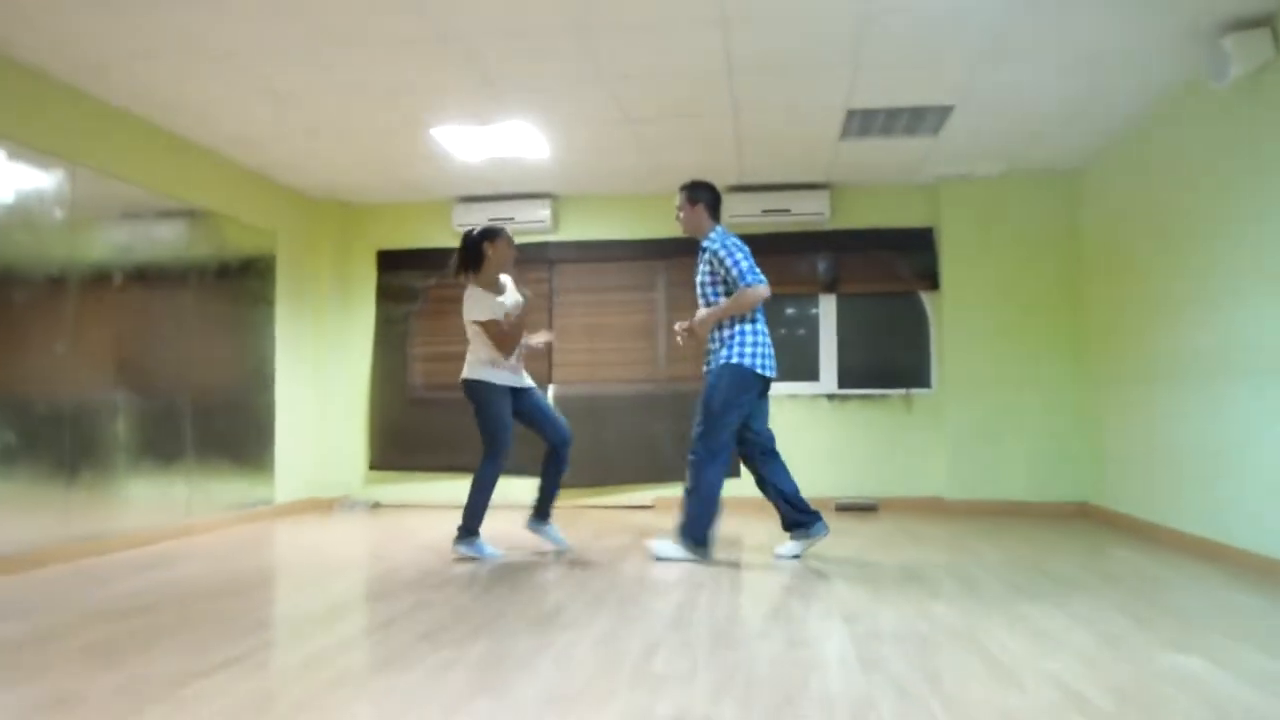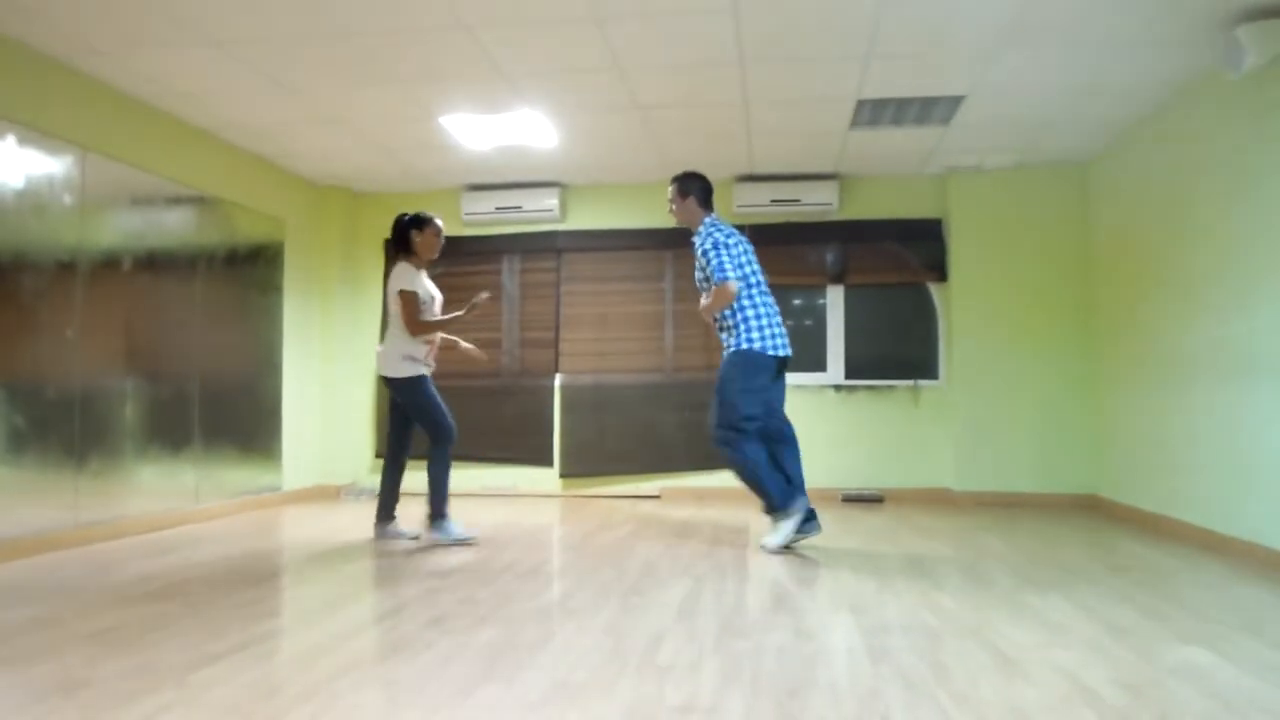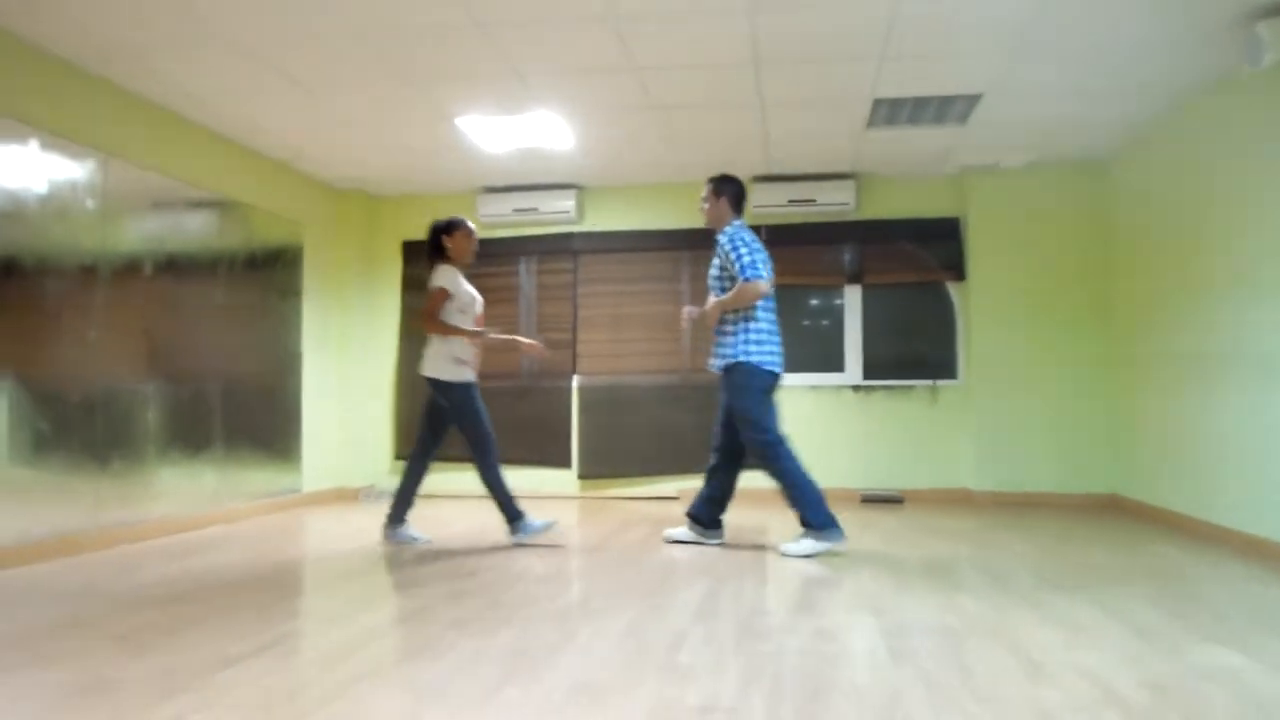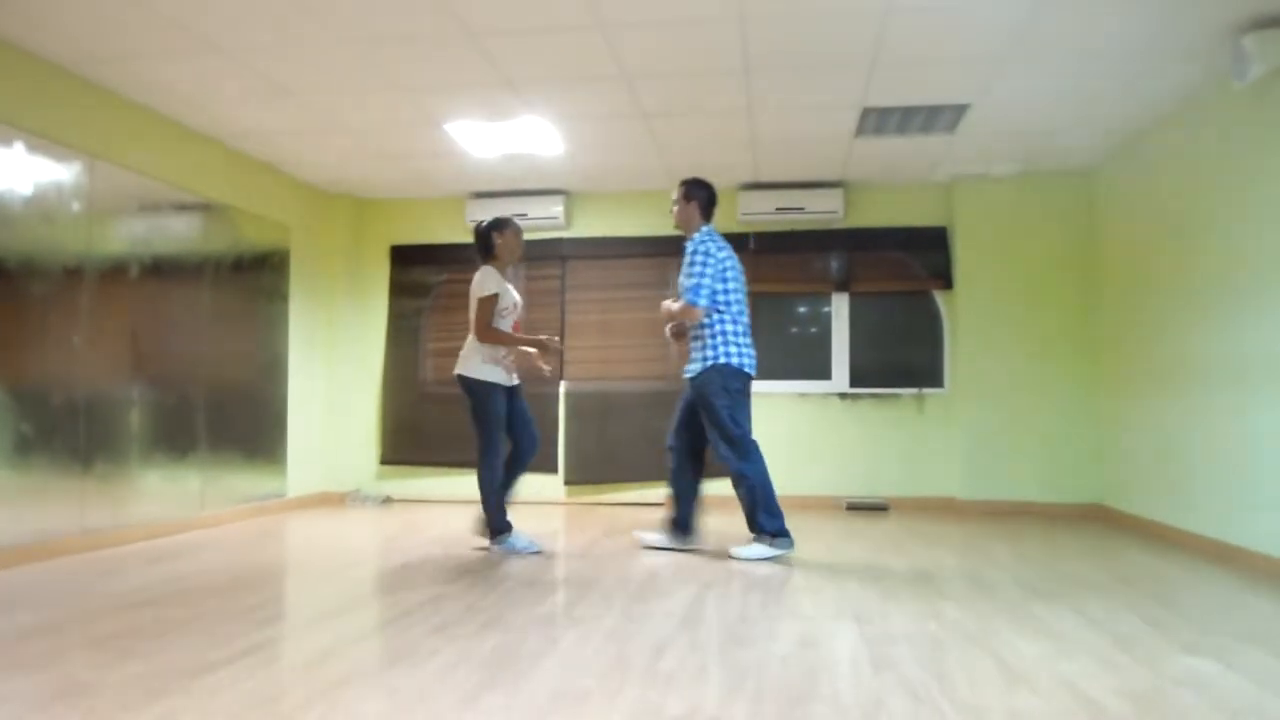
dt=1s
person 1, frame 1
left shoulder: (723, 246)
right shoulder: (715, 250)
left elbow: (758, 291)
left wrist: (711, 315)
right wrist: (697, 326)
left hip: (736, 361)
right hip: (745, 361)
left knee: (707, 448)
right knee: (756, 448)
left ankle: (693, 539)
right ankle: (804, 523)
person 1, frame 2
left shoulder: (709, 238)
right shoulder: (729, 235)
left elbow: (729, 288)
left wrist: (708, 309)
right wrist: (715, 305)
left hip: (749, 347)
right hip: (767, 345)
left knee: (730, 431)
right knee: (772, 432)
left ankle: (785, 503)
right ankle: (798, 516)
person 1, frame 3
left shoulder: (734, 240)
right shoulder: (735, 242)
left elbow: (757, 286)
left wrist: (717, 305)
right wrist: (704, 314)
left hip: (747, 358)
right hip: (742, 359)
left knee: (764, 442)
right knee: (728, 444)
left ankle: (822, 527)
right ankle: (704, 523)
person 1, frame 4
left shoulder: (701, 248)
right shoulder: (714, 247)
left elbow: (692, 311)
left wrist: (669, 309)
right wrist: (683, 327)
left hip: (719, 363)
right hip: (714, 364)
left knee: (736, 449)
right knee: (683, 444)
left ankle: (772, 534)
right ankle: (680, 529)
person 2, frame 1
left shoulder: (506, 282)
right shoulder: (476, 298)
right elbow: (506, 347)
left wrist: (531, 340)
right wrist: (522, 309)
left hip: (516, 380)
right hip: (486, 381)
left knee: (561, 437)
right knee: (497, 454)
left ankle: (541, 517)
right ankle: (467, 536)
person 2, frame 2
left shoulder: (421, 275)
right shoulder: (404, 273)
right elbow: (414, 327)
left wrist: (457, 342)
right wrist: (464, 313)
left hip: (413, 370)
right hip: (402, 369)
left knee: (398, 446)
right knee: (444, 434)
left ankle: (385, 521)
right ankle: (438, 520)
person 2, frame 3
left shoulder: (458, 281)
right shoulder: (445, 275)
left elbow: (471, 335)
right elbow: (428, 321)
left wrist: (516, 341)
right wrist: (469, 332)
left hip: (455, 376)
right hip: (449, 375)
left knee: (426, 447)
right knee: (483, 445)
left ankle: (396, 522)
right ankle: (516, 523)
person 2, frame 4
left shoulder: (501, 281)
right shoulder: (489, 277)
right elbow: (483, 332)
left wrist: (527, 352)
right wrist: (530, 341)
left hip: (503, 377)
right hip: (482, 375)
left knee: (527, 442)
right knee: (493, 449)
left ankle: (492, 516)
right ankle: (499, 532)
